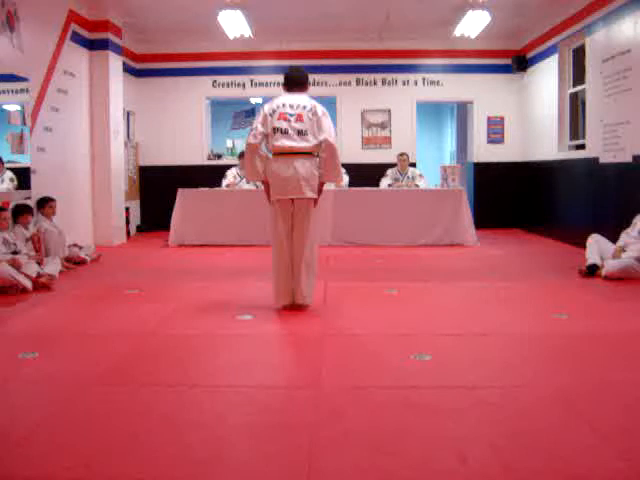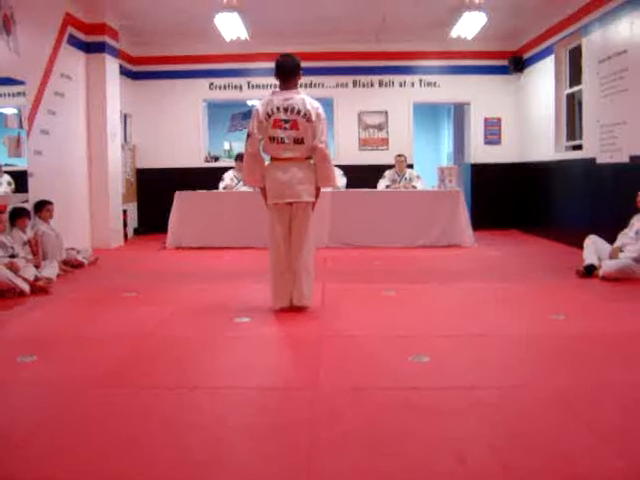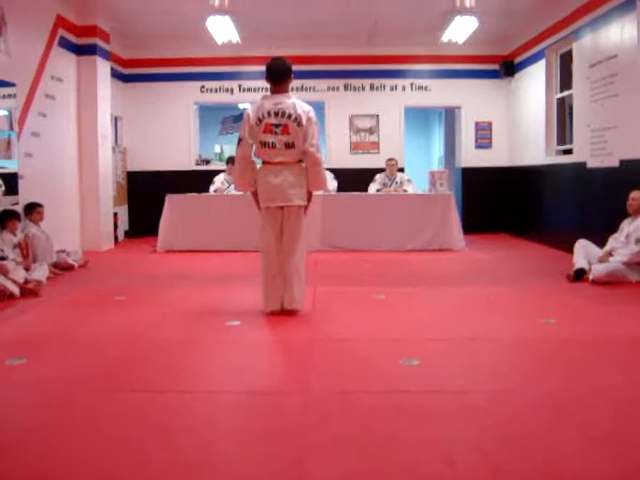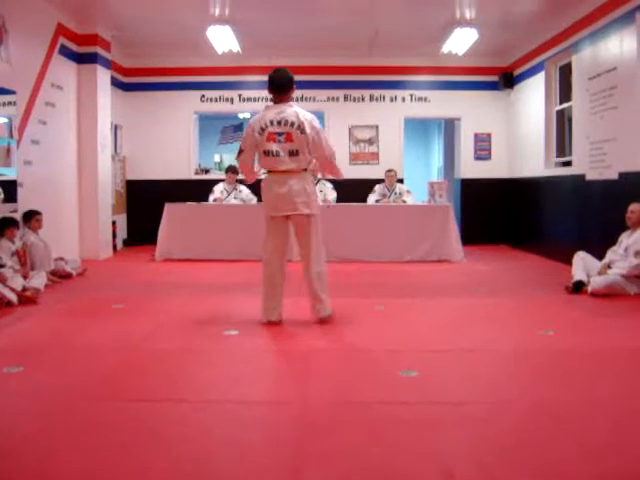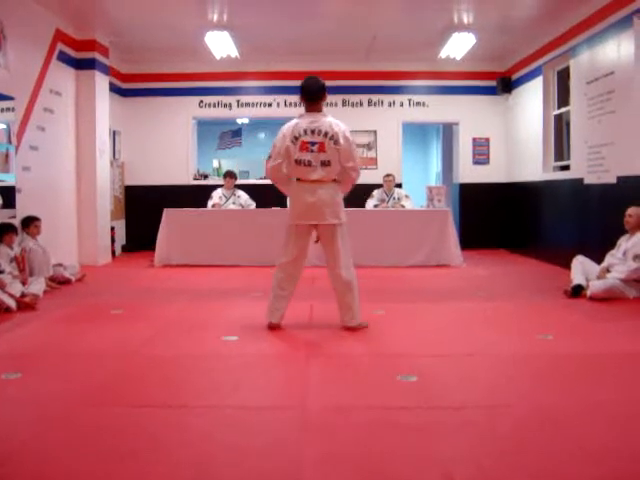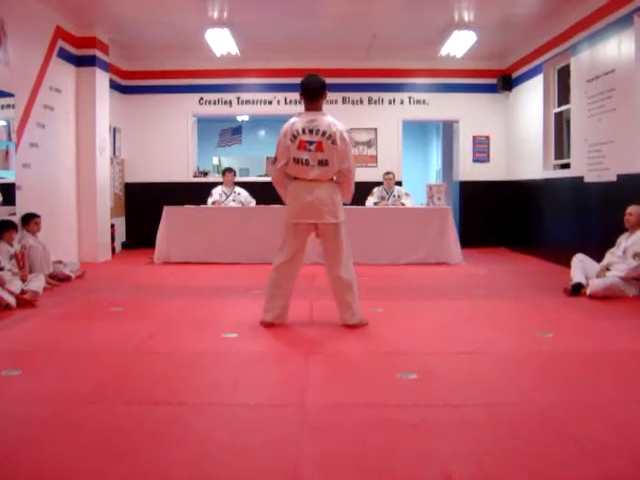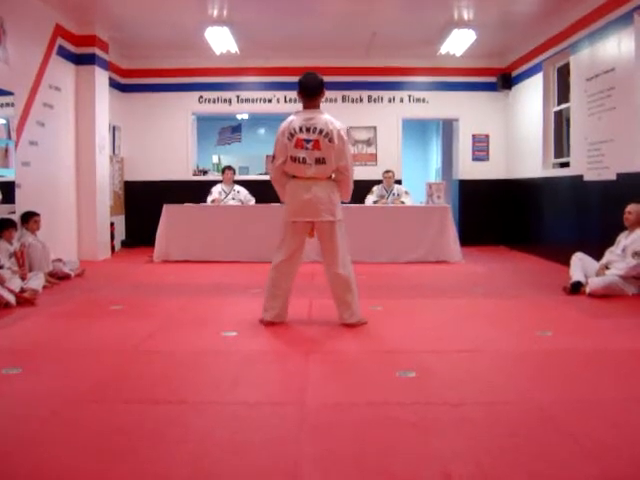
dt=0.4s
person 1, frame 1
left shoulder: (270, 107)
right shoulder: (316, 108)
left elbow: (253, 143)
right elbow: (329, 144)
left wrist: (263, 178)
right wrist: (325, 179)
left hip: (278, 171)
right hip: (306, 171)
left knee: (281, 239)
right knee: (304, 239)
left ankle: (284, 298)
right ankle: (302, 296)
person 1, frame 2
left shoulder: (263, 107)
right shoulder: (313, 106)
left elbow: (252, 149)
right elbow: (321, 149)
left wrist: (259, 183)
right wrist: (320, 184)
left hip: (276, 176)
right hip: (303, 176)
left knee: (278, 242)
right knee: (302, 241)
left ankle: (281, 299)
right ankle: (301, 298)
person 1, frame 3
left shoulder: (254, 111)
right shoulder: (303, 110)
left elbow: (243, 153)
right elbow: (312, 153)
left wrist: (249, 187)
right wrist: (313, 187)
left hip: (267, 179)
right hip: (295, 179)
left knee: (270, 245)
right knee: (293, 245)
left ankle: (272, 302)
right ankle: (291, 301)
person 1, frame 4
left shoulder: (258, 121)
right shoulder: (307, 118)
left elbow: (244, 160)
right elbow: (326, 156)
left wrist: (252, 176)
right wrist: (336, 172)
left hip: (274, 187)
right hip: (301, 187)
left knee: (274, 254)
right knee: (313, 252)
left ankle: (272, 312)
right ankle: (323, 309)
person 1, frame 5
left shoulder: (289, 129)
right shoulder: (338, 128)
left elbow: (273, 168)
right elbow: (352, 169)
left hip: (300, 198)
right hip: (328, 198)
left knee: (289, 260)
right knee: (340, 262)
left ankle: (275, 316)
right ankle: (351, 318)
person 1, frame 6
left shoulder: (289, 127)
right shoulder: (336, 128)
left elbow: (279, 171)
right elbow: (347, 171)
right wrist: (343, 198)
left hip: (298, 197)
right hip: (327, 197)
left knee: (286, 259)
right knee: (339, 261)
left ankle: (272, 314)
right ankle: (351, 316)
person 1, frame 7
left shoulder: (287, 126)
right shoulder: (334, 126)
left elbow: (277, 169)
right elbow: (345, 169)
left wrist: (287, 196)
right wrist: (342, 196)
left hip: (297, 195)
right hip: (325, 195)
left knee: (285, 258)
right knee: (337, 259)
left ankle: (272, 313)
right ankle: (350, 314)
